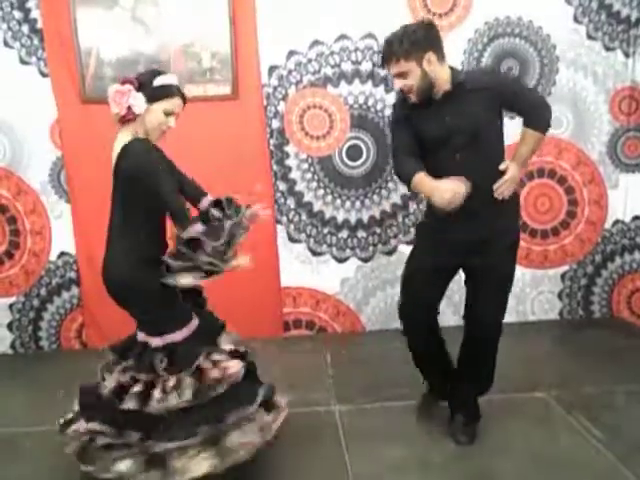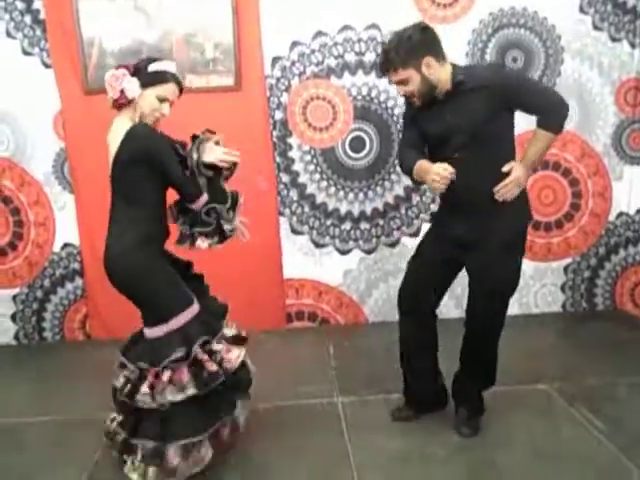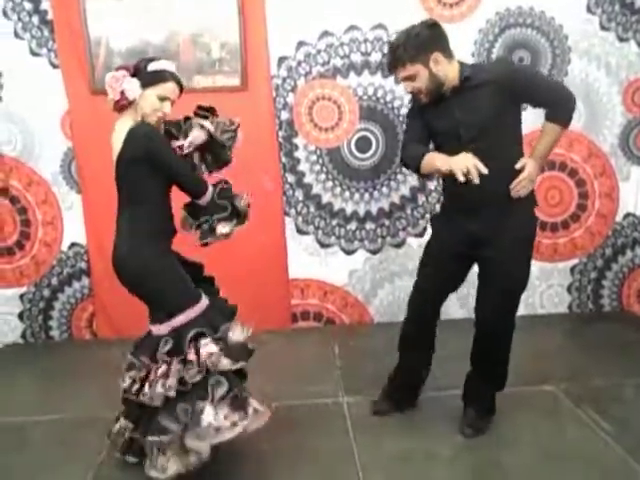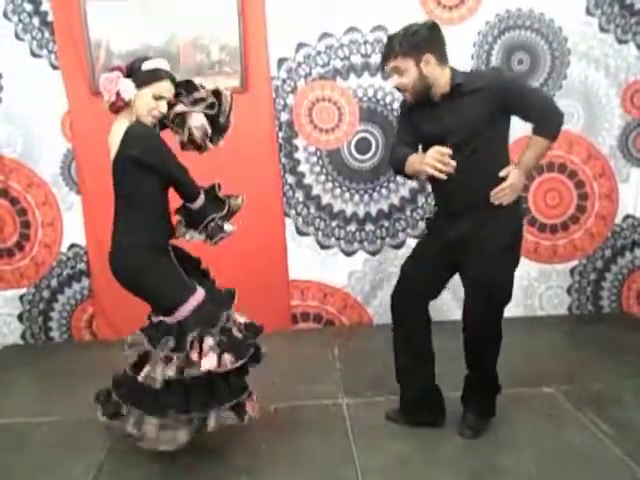
dt=0.4s
person 1, frame 1
left shoulder: (488, 85)
right shoulder: (406, 108)
left elbow: (539, 111)
right elbow: (404, 162)
left wrist: (517, 165)
right wrist: (432, 189)
left hip: (494, 227)
right hip: (440, 227)
left knee: (483, 323)
right knee: (414, 309)
left ankle: (465, 406)
right ankle: (440, 383)
person 1, frame 2
left shoulder: (494, 82)
right shoulder: (418, 106)
left elbow: (554, 109)
right elbow: (408, 154)
left wrist: (526, 167)
right wrist: (428, 170)
left hip: (500, 223)
right hip: (450, 220)
left knee: (484, 317)
right knee: (413, 300)
left ankle: (469, 400)
right ankle: (423, 395)
person 1, frame 3
left shoulder: (502, 78)
right shoulder: (423, 104)
left elbow: (562, 101)
right elbow: (412, 153)
left wrist: (537, 161)
right wrist: (447, 161)
left hip: (508, 218)
right hip: (456, 218)
left knee: (494, 315)
right knee: (422, 302)
left ankle: (480, 402)
right ankle: (400, 393)
person 1, frame 4
left shoulder: (490, 86)
right shoulder: (413, 107)
left elbow: (549, 115)
right elbow: (399, 154)
left wrist: (522, 171)
right wrist: (422, 161)
left hip: (493, 225)
right hip: (445, 224)
left knee: (481, 320)
right knee: (406, 299)
left ankle: (479, 405)
right ankle: (421, 403)
person 2, frame 1
left shoulder: (139, 149)
right shoulder: (139, 152)
left elbow: (185, 189)
right elbow: (174, 209)
left wrist: (234, 214)
right wrist: (220, 250)
left hip: (136, 265)
right hip: (134, 270)
left knee: (159, 344)
right knee: (186, 342)
person 2, frame 2
left shoulder: (125, 132)
right shoulder: (142, 137)
left elbow: (167, 153)
right elbow: (186, 187)
left wrist: (202, 153)
right wrist: (223, 218)
left hip: (129, 252)
right hip: (137, 256)
left knee: (164, 337)
right knee: (187, 334)
left ankle: (145, 432)
right ankle: (177, 445)
person 2, frame 3
left shoulder: (132, 133)
right shoulder: (145, 137)
left elbow: (185, 131)
right elbow: (193, 184)
left wrist: (197, 131)
right wrist: (224, 210)
left hip: (138, 252)
right hip: (145, 255)
left knee: (174, 330)
right knee: (199, 325)
left ankle: (152, 431)
person 2, frame 4
left shoulder: (125, 131)
right shoulder: (141, 136)
left elbow: (180, 109)
right elbow: (184, 184)
left wrist: (192, 114)
right wrist: (210, 213)
left hip: (137, 249)
right hip: (142, 255)
left knee: (177, 323)
right knee: (199, 317)
